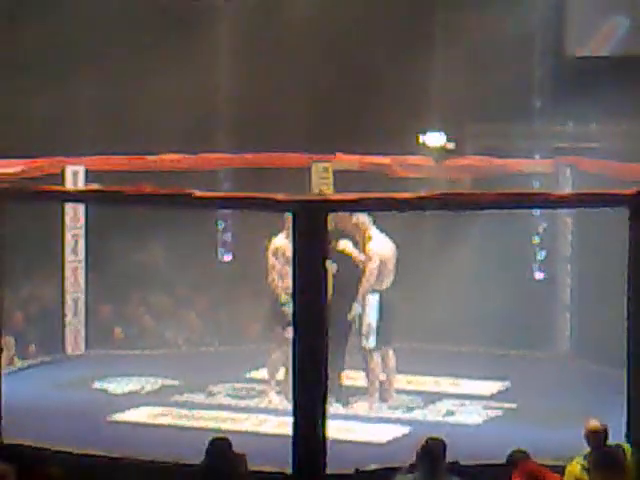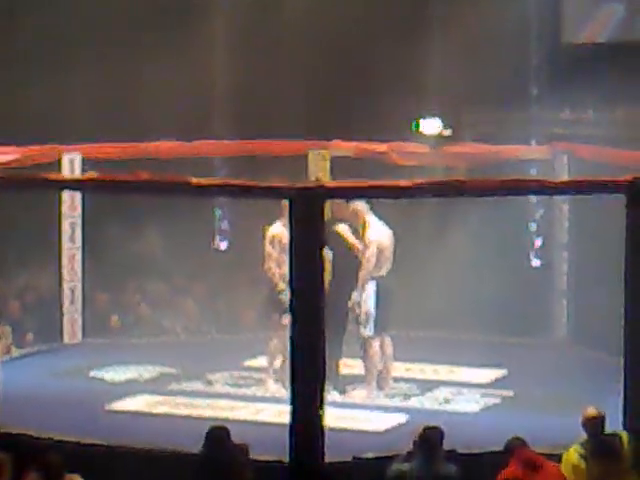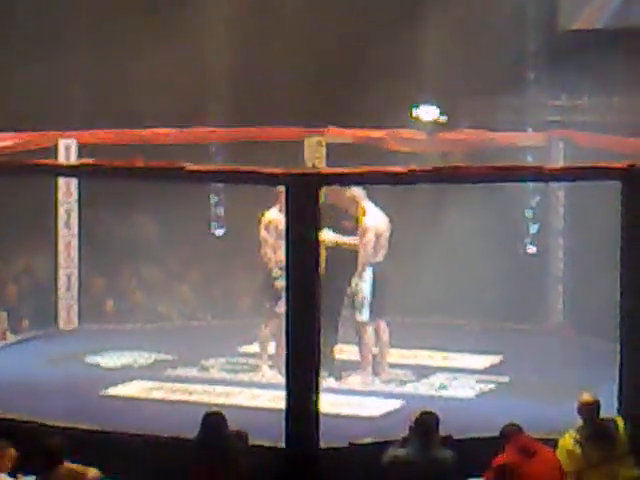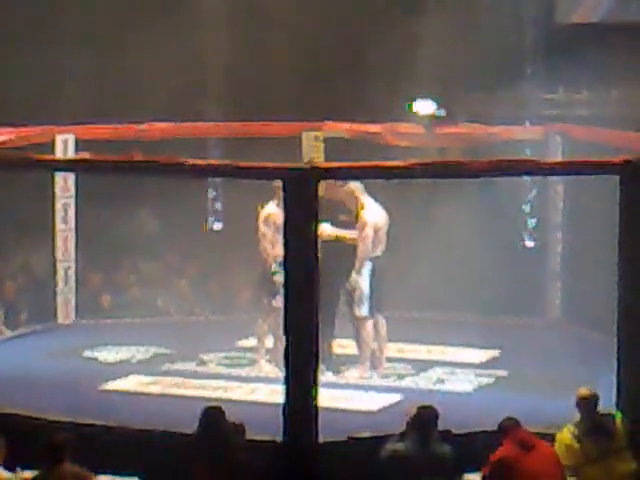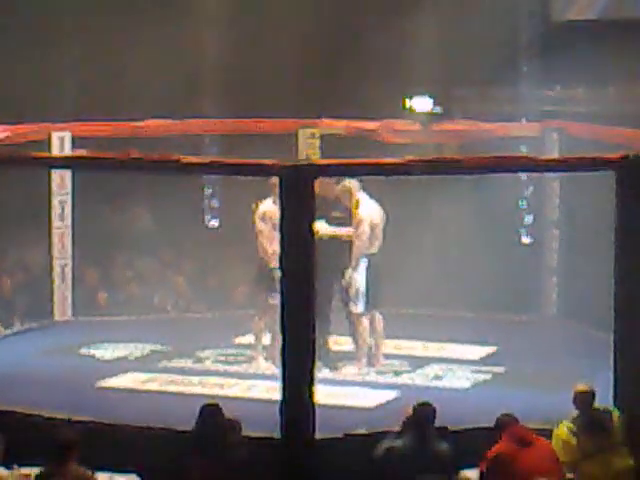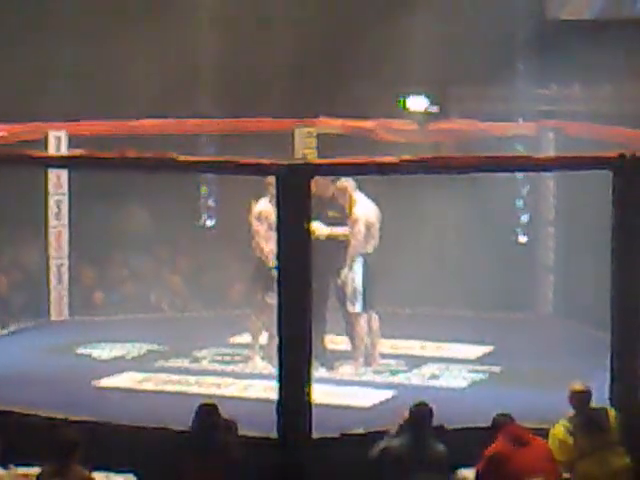
dt=0.2s
person 1, frame 1
left shoulder: (373, 246)
right shoulder: (388, 243)
left elbow: (369, 278)
left wrist: (357, 303)
right wrist: (354, 252)
left hip: (374, 297)
right hip: (386, 295)
left knee: (372, 348)
right knee: (386, 346)
left ankle: (373, 397)
right ankle: (389, 391)
person 1, frame 2
left shoulder: (371, 233)
right shoulder: (385, 230)
left elbow: (367, 265)
left wrist: (357, 291)
left hip: (372, 285)
right hip: (384, 283)
left knee: (371, 336)
right knee: (383, 333)
left ankle: (371, 384)
right ankle: (386, 379)
person 1, frame 3
left shoulder: (369, 220)
right shoulder: (381, 216)
left elbow: (366, 252)
left wrist: (356, 277)
left hip: (369, 271)
right hip: (379, 268)
left knee: (365, 322)
right knee: (379, 319)
left ankle: (366, 371)
right ankle: (382, 365)
person 1, frame 4
left shoulder: (367, 214)
right shoulder: (379, 211)
left elbow: (365, 246)
left wrist: (355, 272)
left hip: (367, 265)
right hip: (377, 263)
left knee: (364, 316)
right knee: (376, 313)
left ankle: (364, 365)
right ankle: (380, 359)
person 1, frame 5
left shoulder: (363, 211)
right shoulder: (376, 208)
left elbow: (360, 243)
left wrist: (351, 269)
left hip: (363, 262)
right hip: (374, 259)
left knee: (359, 312)
right knee: (373, 310)
left ankle: (361, 361)
right ankle: (377, 356)
person 1, frame 6
left shoulder: (359, 211)
right shoulder: (371, 207)
left elbow: (356, 242)
left wrist: (346, 267)
left hip: (359, 262)
right hip: (370, 259)
left knee: (357, 312)
right knee: (369, 310)
left ankle: (359, 360)
right ankle: (374, 355)
person 2, frame 1
right shoulder: (330, 237)
right elbow: (327, 264)
left wrist: (352, 252)
right wrist: (328, 266)
right hip: (339, 298)
right knee: (337, 341)
right ankle: (335, 386)
person 2, frame 2
right shoulder: (328, 226)
left wrist: (349, 237)
left hip: (357, 286)
right hip: (337, 286)
right knee: (334, 329)
right ankle: (332, 374)
person 2, frame 3
left shoulder: (353, 212)
right shoulder: (323, 211)
left wrist: (337, 239)
right wrist: (321, 240)
left hip: (352, 272)
right hip: (331, 272)
right knee: (329, 316)
right ankle: (327, 361)
person 2, frame 4
left shoulder: (351, 206)
right shoulder: (320, 205)
left elbow: (360, 235)
left wrist: (335, 232)
right wrist: (319, 234)
left hip: (348, 267)
right hip: (327, 266)
right knee: (326, 310)
right ankle: (326, 354)
person 2, frame 5
left shoulder: (346, 202)
right shoulder: (315, 202)
left elbow: (355, 231)
left wrist: (331, 231)
right wrist: (314, 230)
left hip: (345, 263)
right hip: (322, 263)
right knee: (321, 307)
right ankle: (322, 351)
person 2, frame 6
left shoulder: (342, 201)
right shoulder: (311, 202)
left elbow: (352, 230)
left wrist: (328, 231)
right wrist: (311, 231)
left hip: (341, 262)
right hip: (318, 262)
right knee: (317, 306)
right ankle: (319, 351)
person 3, frame 1
left shoulder: (293, 243)
right shoulder: (279, 244)
right elbow: (273, 276)
right wrist: (284, 301)
left hip: (294, 298)
right hip: (285, 299)
left knee: (292, 344)
right knee: (281, 344)
left ankle: (287, 386)
right ankle: (271, 387)
person 3, frame 2
left shoulder: (291, 230)
right shoulder: (276, 232)
right elbow: (270, 264)
right wrist: (281, 289)
right hip: (282, 287)
left knee: (290, 332)
right knee: (280, 332)
left ankle: (283, 373)
right ankle: (270, 375)
person 3, frame 3
left shoulder: (286, 217)
right shoulder: (271, 217)
right elbow: (266, 250)
right wrist: (276, 275)
left hip: (286, 272)
right hip: (277, 273)
left knee: (284, 318)
right knee: (274, 318)
left ankle: (280, 359)
right ankle: (263, 361)
person 3, frame 4
left shoulder: (283, 211)
right shoulder: (269, 212)
right elbow: (265, 244)
right wrist: (274, 270)
left hip: (284, 267)
right hip: (275, 268)
left knee: (281, 312)
right knee: (270, 312)
left ankle: (278, 354)
right ankle: (261, 356)
person 3, frame 5
left shoulder: (280, 209)
right shoulder: (266, 209)
right elbow: (263, 241)
right wrist: (274, 266)
left hip: (280, 264)
right hip: (271, 265)
left knee: (277, 309)
right knee: (267, 309)
left ankle: (274, 352)
right ankle: (258, 353)
person 3, frame 6
left shoulder: (275, 208)
right shoulder: (262, 208)
right elbow: (260, 240)
right wrist: (272, 264)
left hip: (276, 263)
right hip: (267, 264)
left knee: (274, 308)
right knee: (263, 308)
left ankle: (271, 351)
right ankle: (255, 352)
